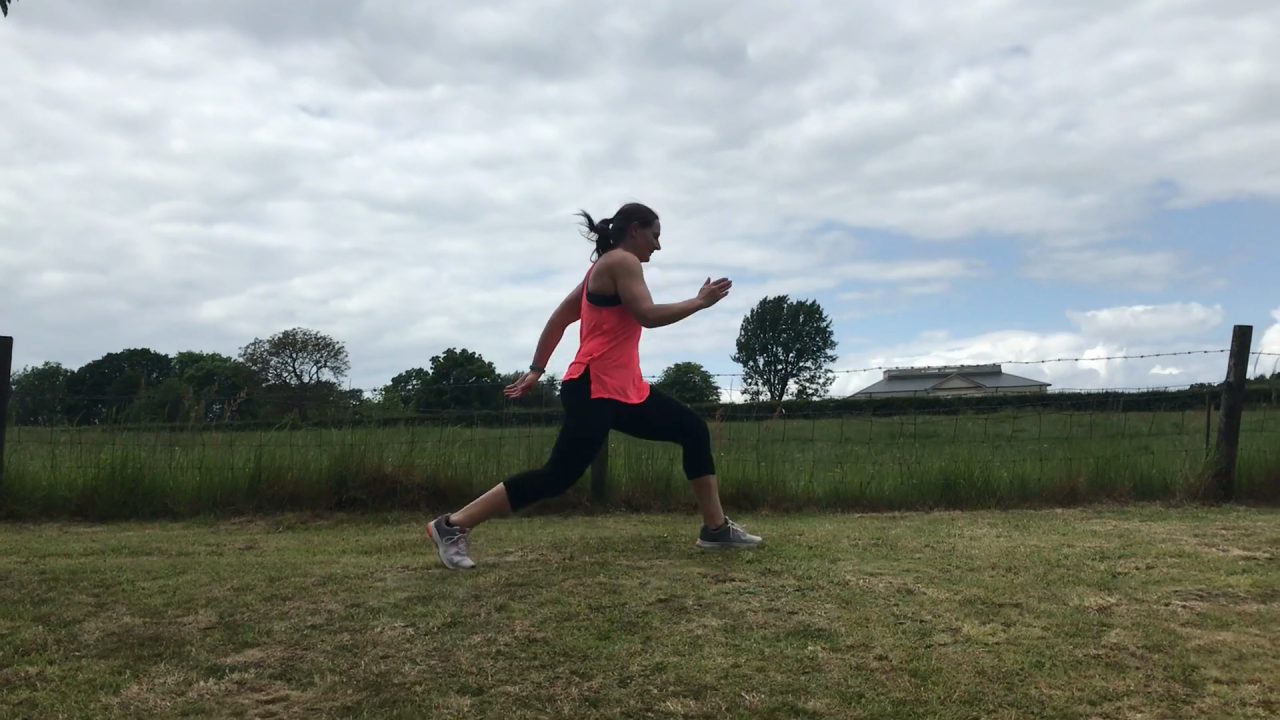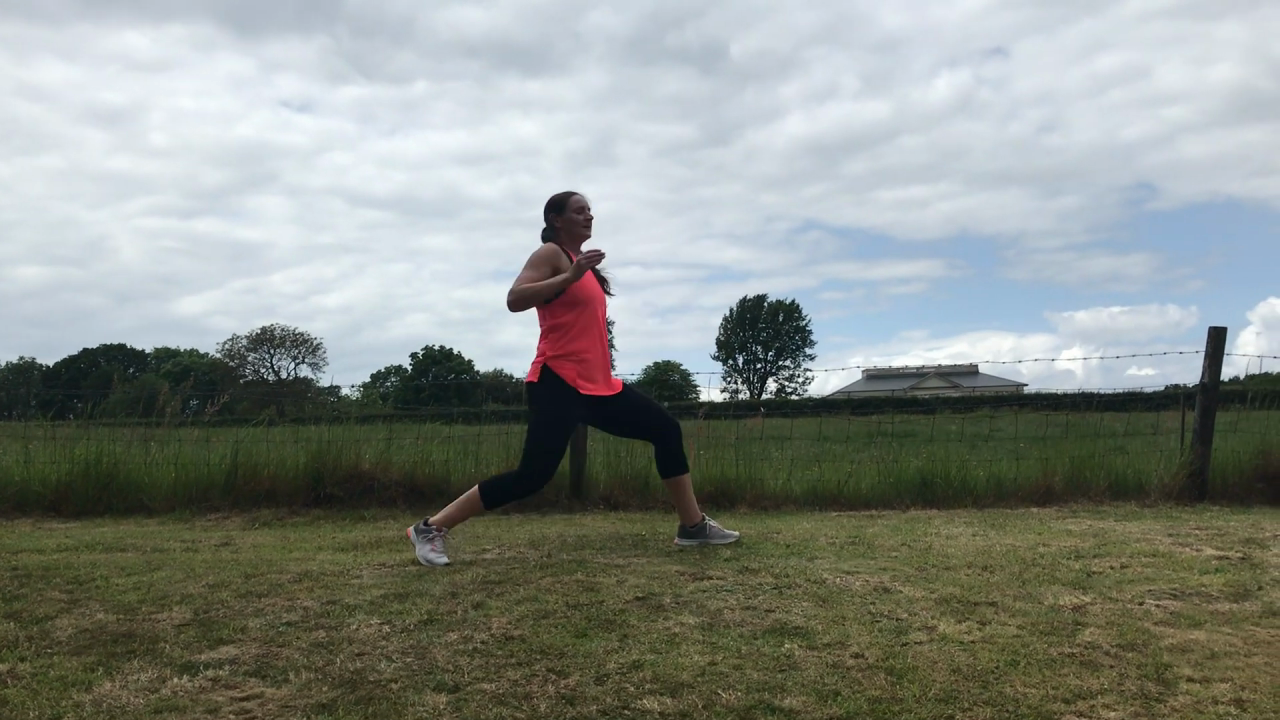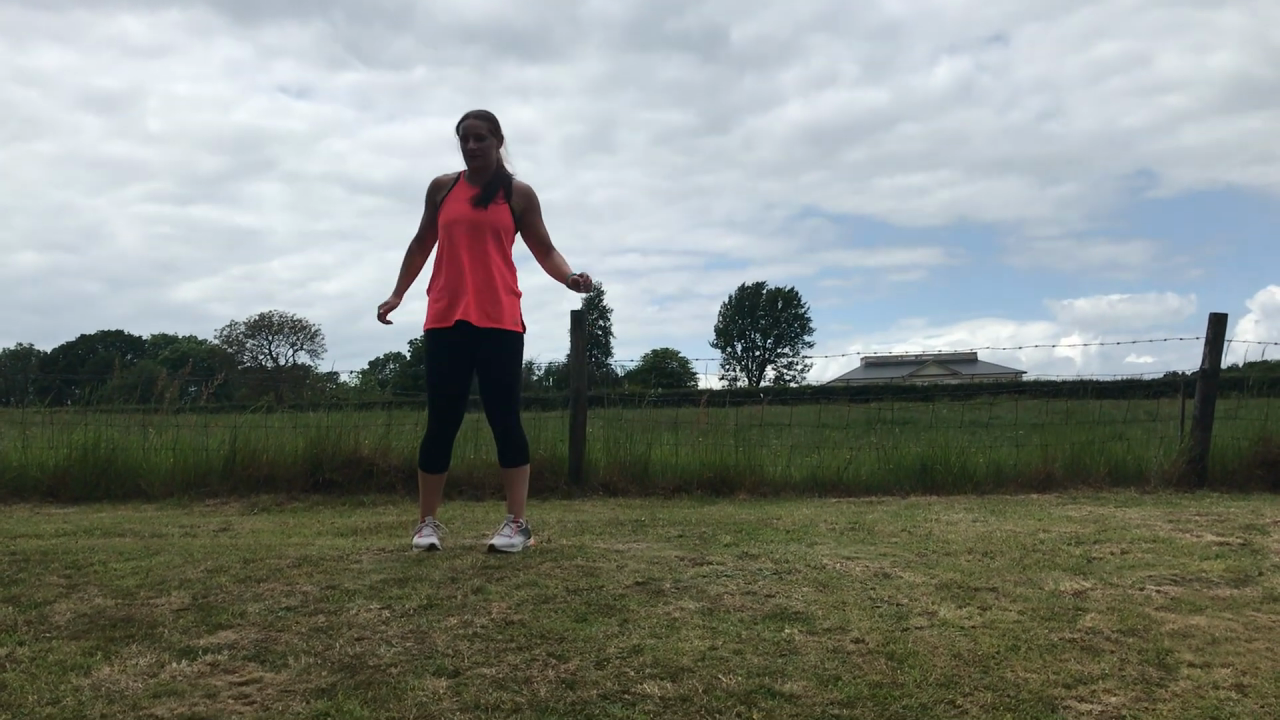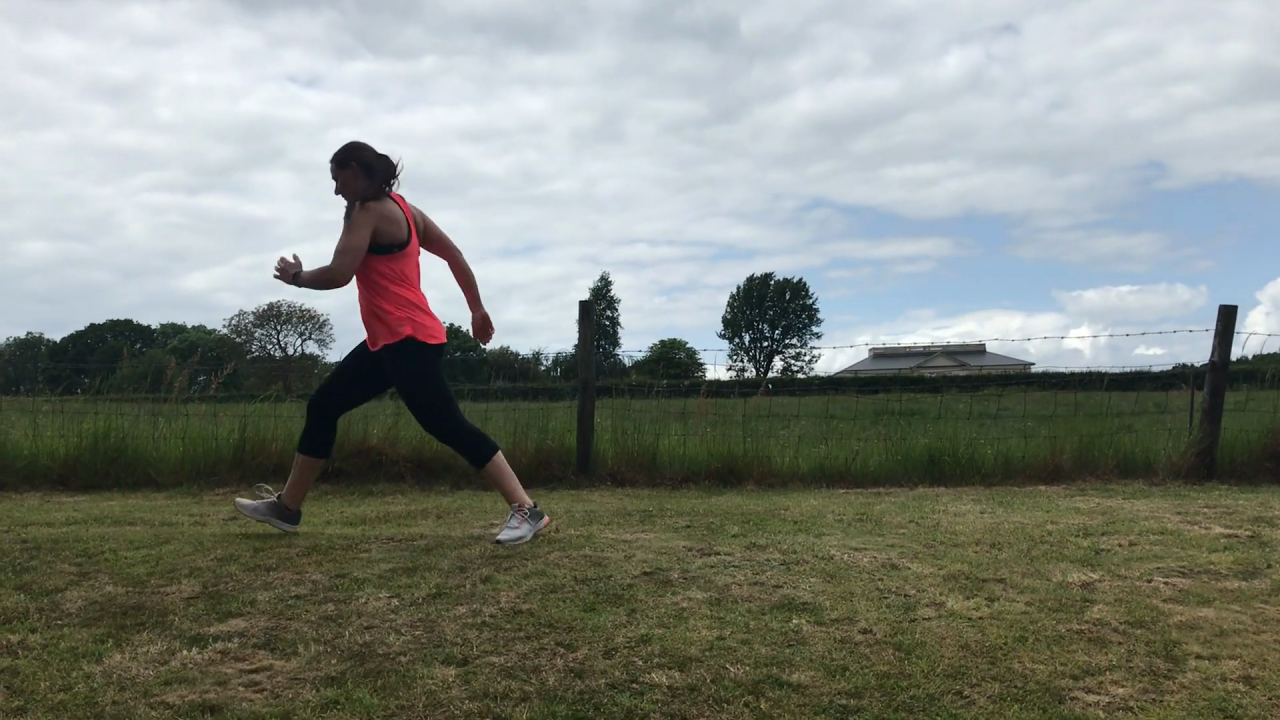
dt=0.7s
person 1, frame 1
left shoulder: (604, 268)
right shoulder: (621, 262)
left elbow: (558, 318)
right elbow: (647, 315)
left wrist: (536, 370)
right wrist: (701, 301)
left hip: (623, 391)
right hip: (596, 391)
left knee: (694, 429)
right knee: (557, 476)
left ankle: (715, 526)
right ankle: (453, 526)
person 1, frame 2
left shoulder: (583, 262)
right shoulder: (549, 255)
right elbow: (515, 299)
right wrist: (568, 278)
left hip: (599, 383)
right hip: (557, 382)
left knee: (666, 429)
right knee: (532, 475)
left ankle: (692, 524)
right ankle: (432, 527)
person 1, frame 3
left shoulder: (518, 193)
right shoulder: (441, 188)
left elbow: (544, 250)
right elbow: (422, 245)
left wrist: (568, 276)
right wrist: (397, 295)
left hip: (499, 319)
right hip: (445, 320)
left knee: (504, 417)
right knee: (442, 420)
left ankle: (517, 522)
right ankle: (427, 521)
person 1, frame 4
left shoulder: (366, 211)
right shoulder: (403, 208)
left elbow: (337, 274)
right elbow: (455, 256)
left wrist: (296, 276)
right wrist: (477, 310)
left hip: (405, 336)
right hip: (391, 337)
left knee: (445, 424)
right knee: (323, 404)
left ankle: (526, 510)
right ankle: (287, 506)
